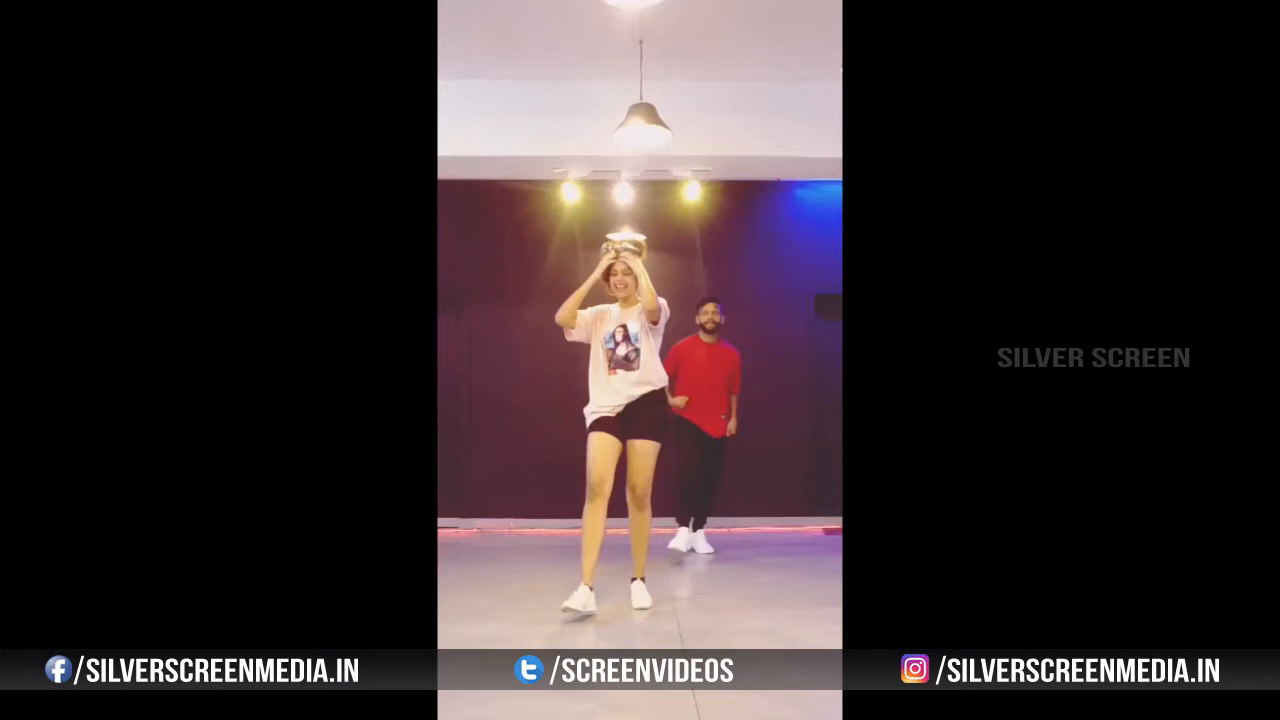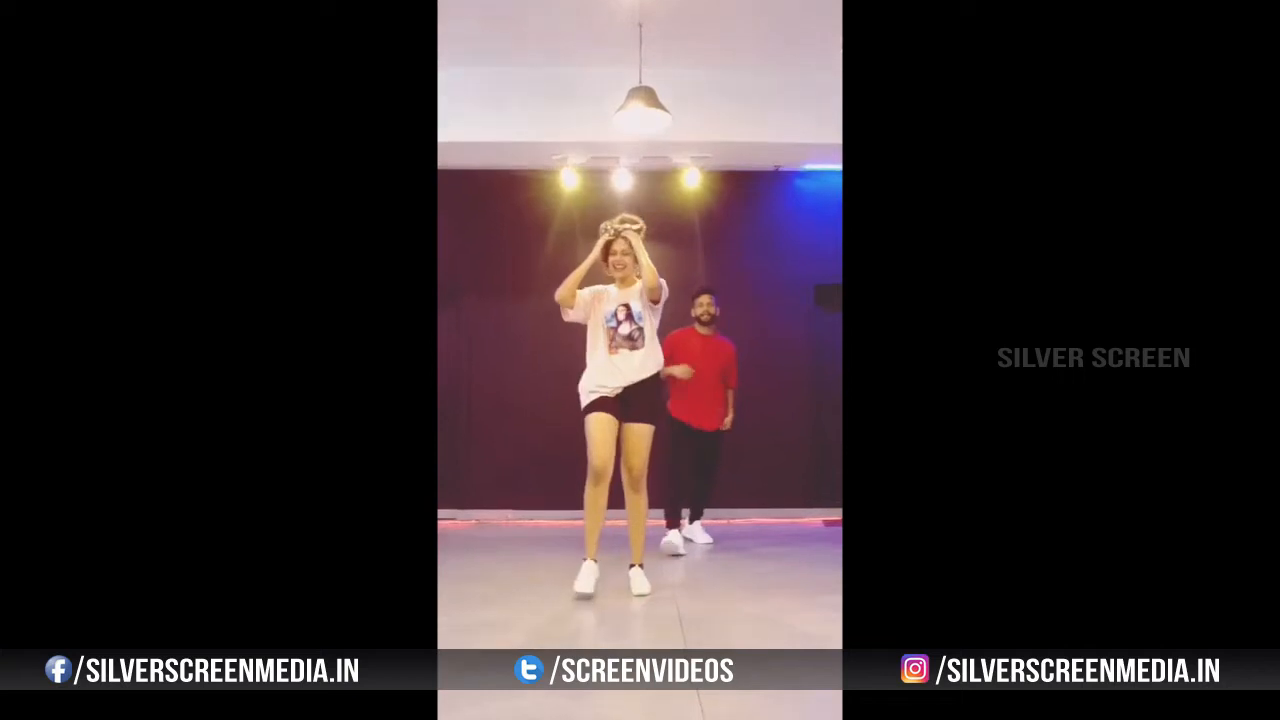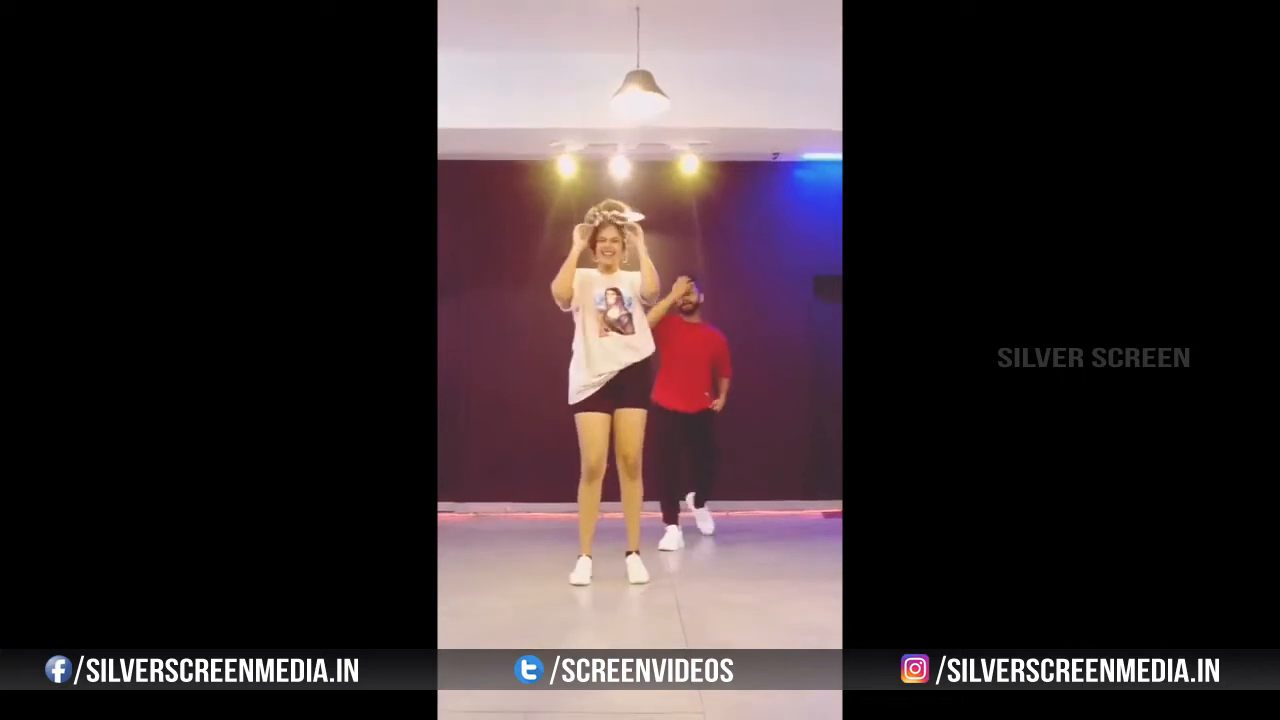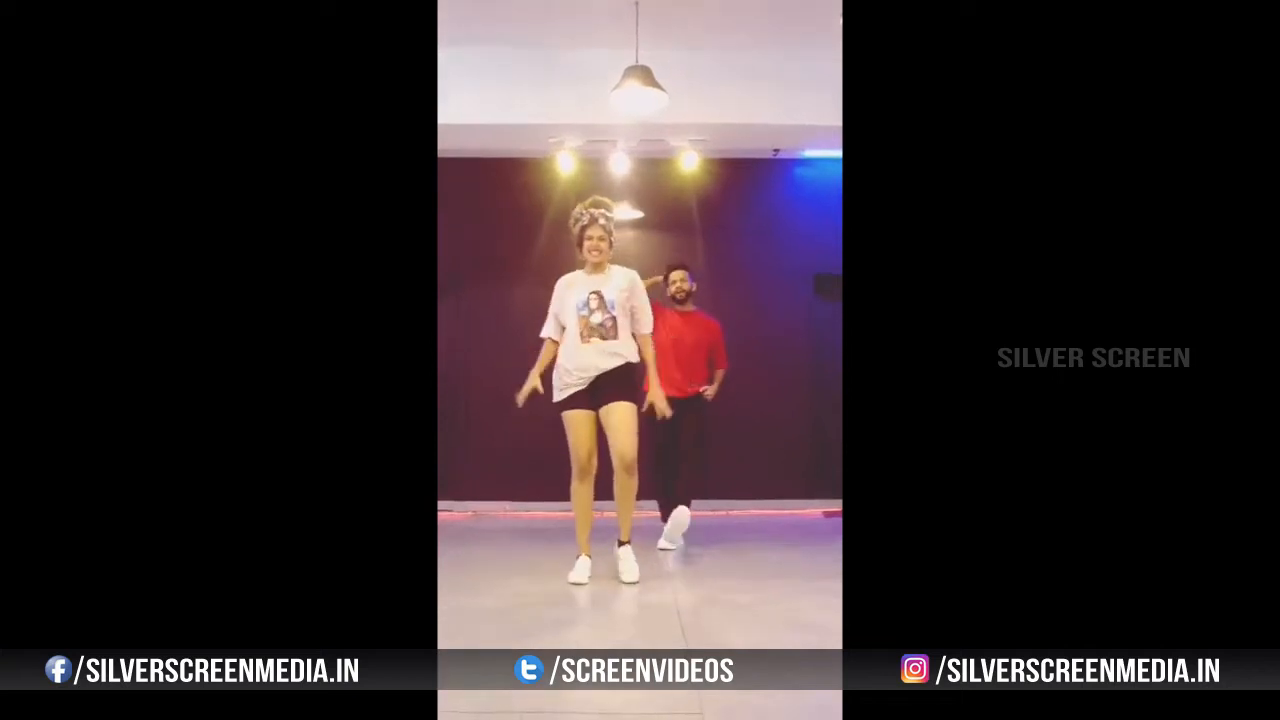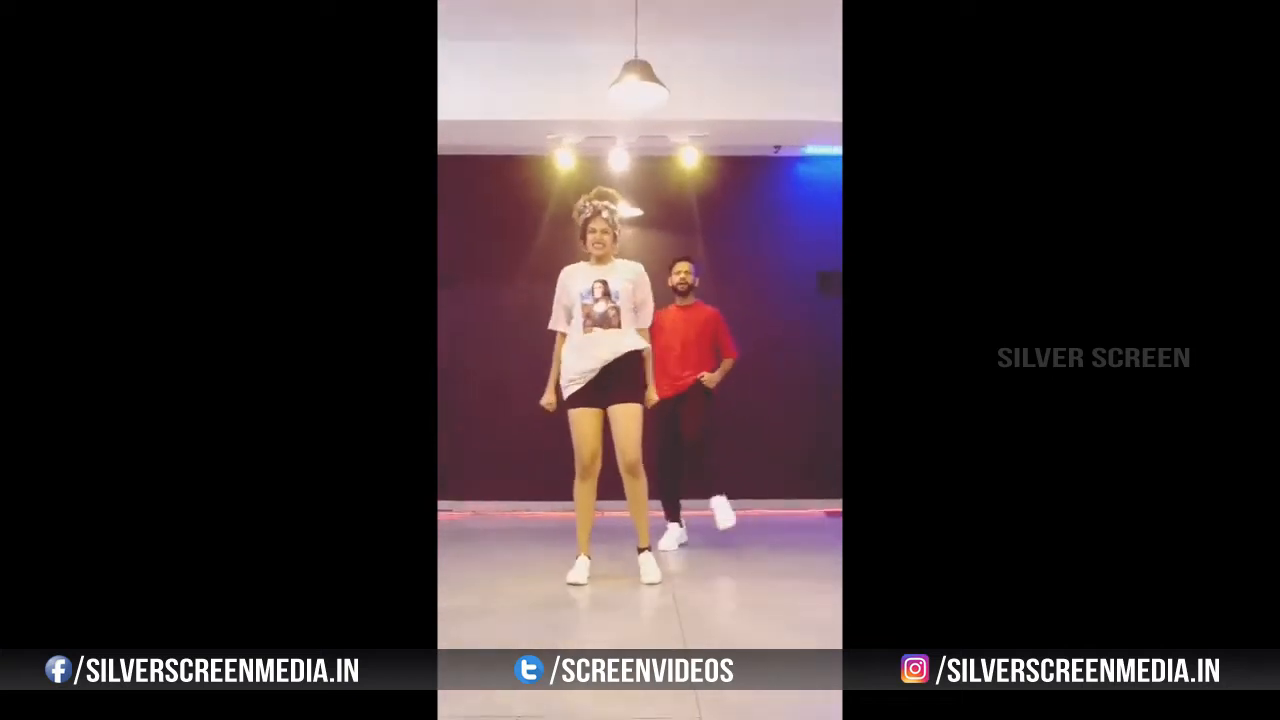
dt=0.3s
person 1, frame 1
left shoulder: (653, 310)
right shoulder: (599, 316)
left elbow: (652, 308)
right elbow: (562, 318)
left wrist: (640, 267)
right wrist: (594, 275)
left hip: (646, 404)
right hip: (606, 407)
left knee: (639, 493)
right knee: (597, 487)
left ankle: (638, 580)
right ankle: (586, 587)
person 1, frame 2
left shoulder: (649, 293)
right shoulder: (596, 296)
left elbow: (653, 286)
right elbow: (561, 297)
left wrist: (640, 246)
right wrist: (593, 255)
left hip: (642, 387)
right hip: (601, 388)
left knee: (635, 476)
right knee: (599, 468)
left ankle: (636, 565)
right ankle: (590, 560)
person 1, frame 3
left shoulder: (635, 282)
right shoulder: (581, 278)
left elbow: (651, 291)
right elbow: (561, 296)
left wrist: (641, 245)
right wrist: (576, 248)
left hip: (631, 374)
right hip: (590, 378)
left knee: (631, 464)
right knee: (592, 468)
left ankle: (633, 553)
right ankle: (585, 556)
person 1, frame 4
left shoulder: (628, 279)
right shoulder: (566, 284)
left elbow: (643, 335)
right elbow: (554, 337)
left wrist: (655, 383)
right wrist: (535, 374)
left hip: (617, 374)
right hip: (574, 380)
left knee: (626, 458)
right knee: (582, 467)
left ankle: (624, 544)
right ankle: (583, 555)
person 1, frame 5
left shoulder: (633, 272)
right shoulder: (569, 275)
left elbow: (644, 331)
right elbow: (562, 333)
left wrist: (651, 382)
right wrist: (551, 383)
left hip: (622, 369)
right hip: (579, 375)
left knee: (630, 461)
right knee: (585, 466)
left ankle: (646, 550)
right ankle: (583, 556)
person 2, frame 1
left shoulder: (732, 354)
right shoulder: (682, 348)
left elbow: (734, 390)
left wrist: (733, 418)
right wrist: (670, 399)
left hip: (718, 426)
right hip: (688, 422)
left knee: (710, 479)
right knee: (688, 471)
left ankle: (698, 531)
right ankle: (683, 529)
person 2, frame 2
left shoulder: (727, 347)
right shoulder: (677, 339)
left elbow: (730, 383)
left wrist: (730, 411)
right wrist: (671, 371)
left hip: (713, 420)
right hip: (682, 419)
left knee: (706, 473)
right knee: (679, 472)
left ankle: (694, 523)
right ankle: (673, 530)
person 2, frame 3
left shoulder: (716, 337)
right shoulder: (667, 327)
left elbow: (724, 372)
right elbow: (647, 322)
left wrist: (722, 396)
right wrist: (672, 297)
left hip: (701, 410)
right hip: (668, 408)
left knee: (706, 465)
right knee: (669, 466)
left ankle: (698, 501)
right ankle: (672, 527)
person 2, frame 4
left shoulder: (710, 325)
right shoulder: (656, 315)
left elbow: (720, 363)
left wrist: (714, 386)
right wrist: (653, 281)
left hip: (693, 399)
left knee: (692, 452)
right knee: (664, 460)
left ankle: (683, 510)
right ankle: (669, 524)
person 2, frame 5
left shoulder: (711, 315)
right shoulder: (659, 318)
left elbow: (729, 353)
right elbow: (648, 352)
left wrist: (718, 375)
left hip: (696, 390)
right hip: (665, 396)
left knee: (694, 442)
right knee: (668, 461)
left ankle: (718, 499)
right ankle: (674, 525)
